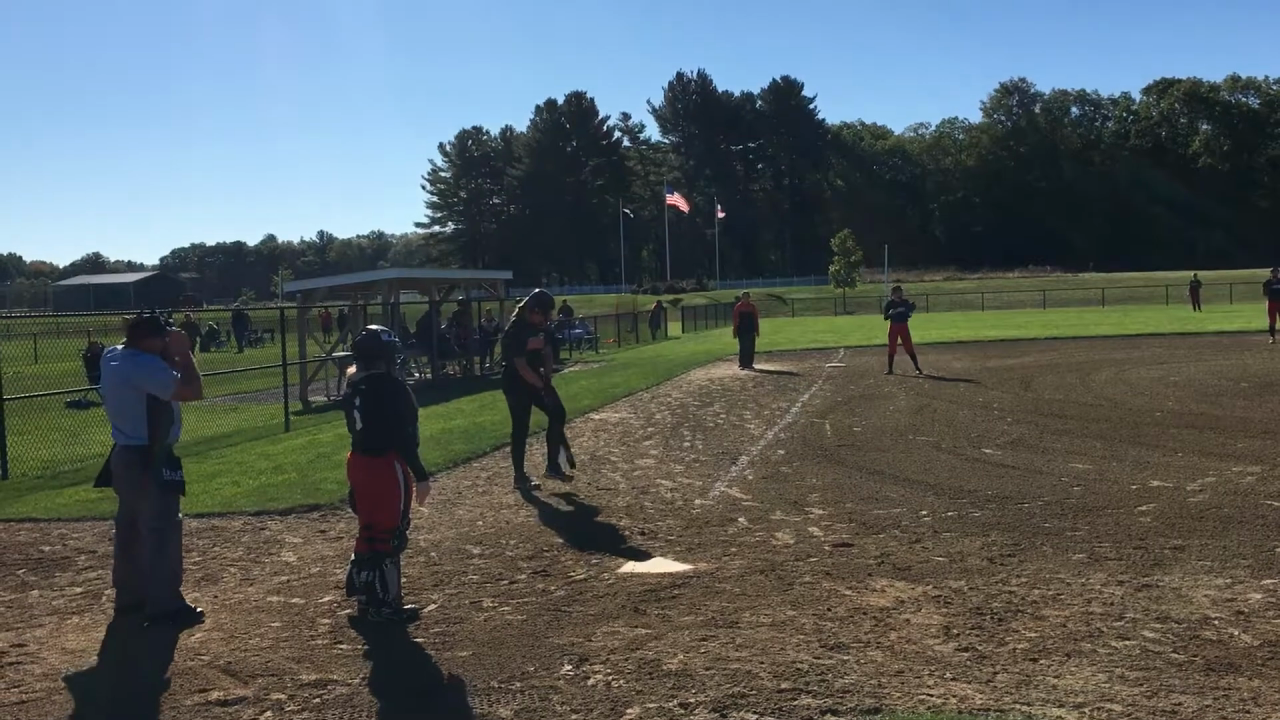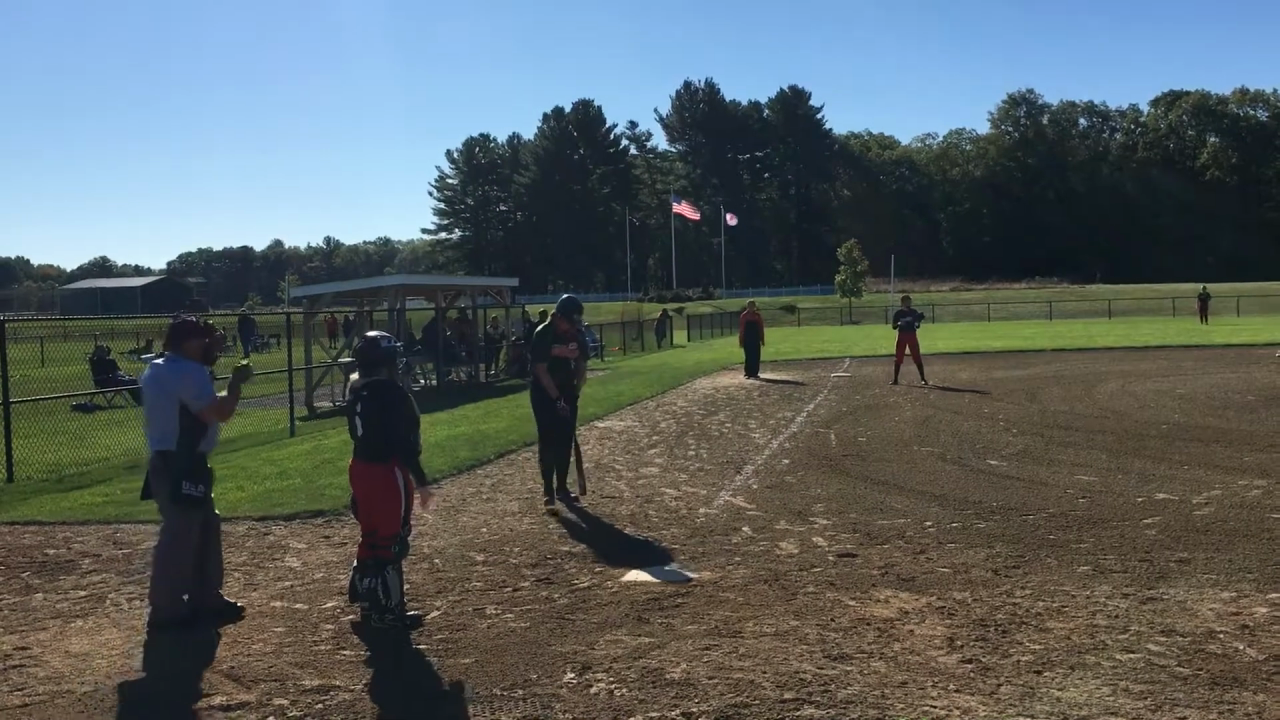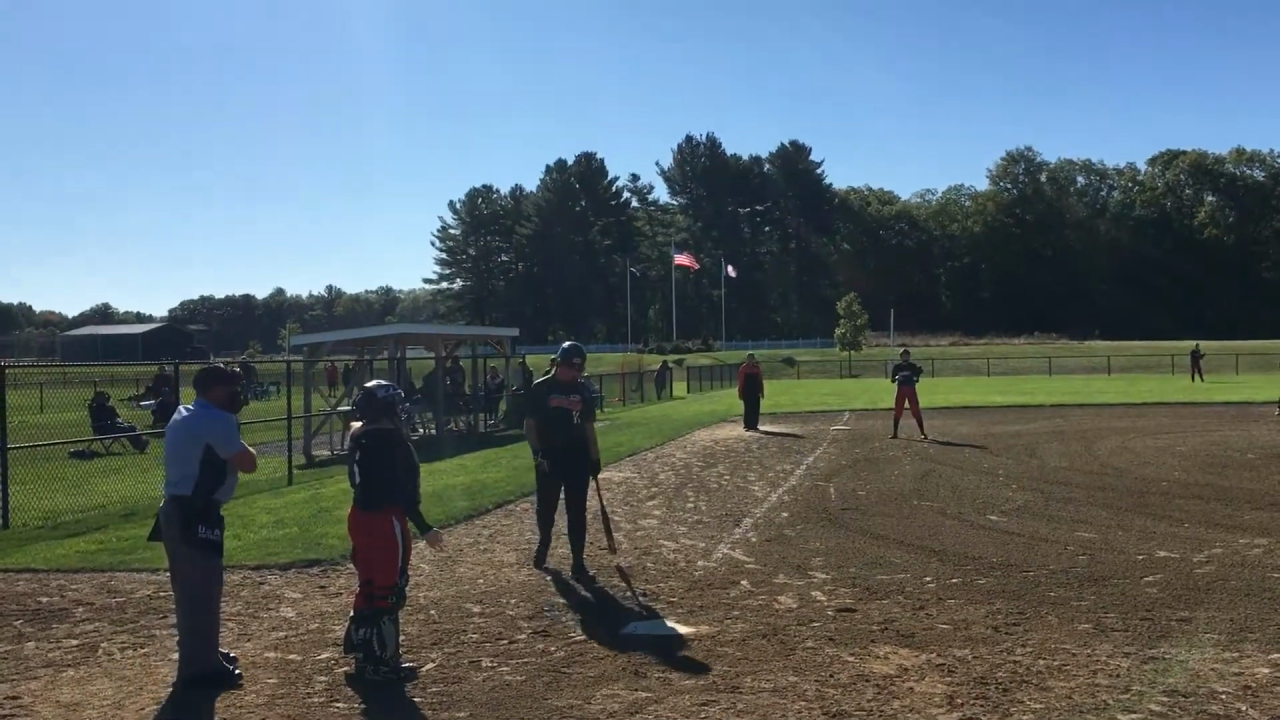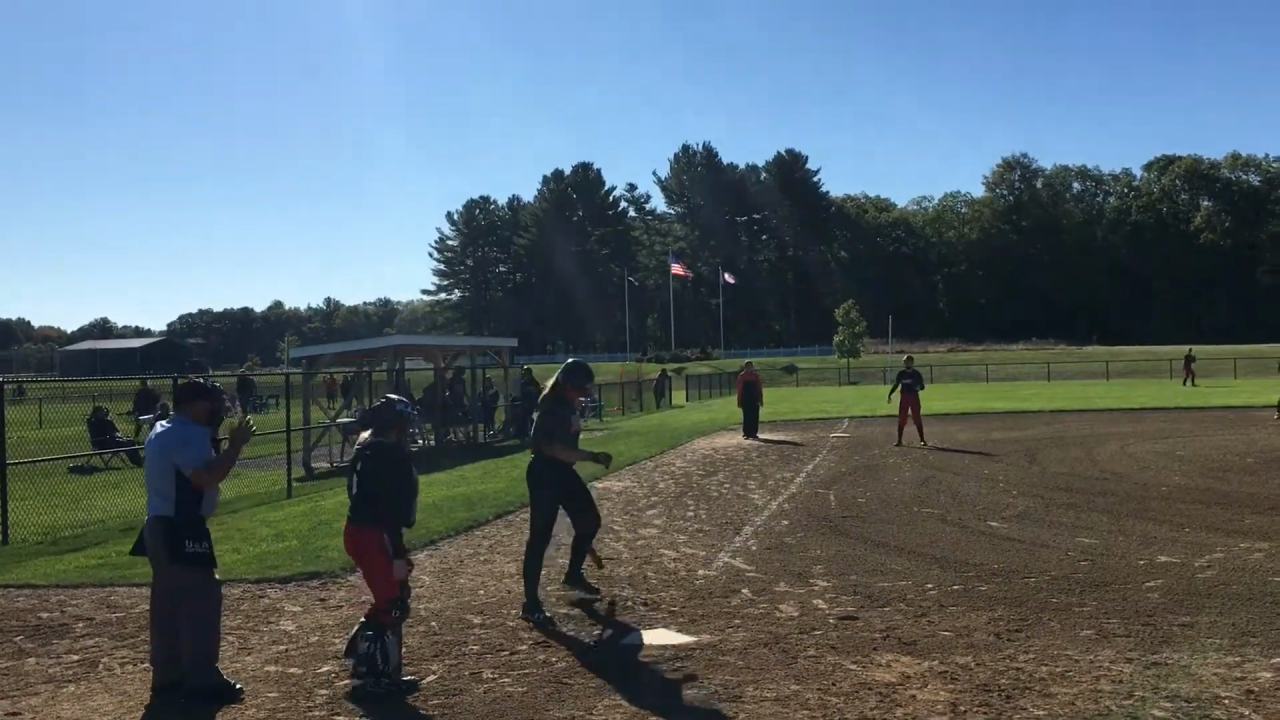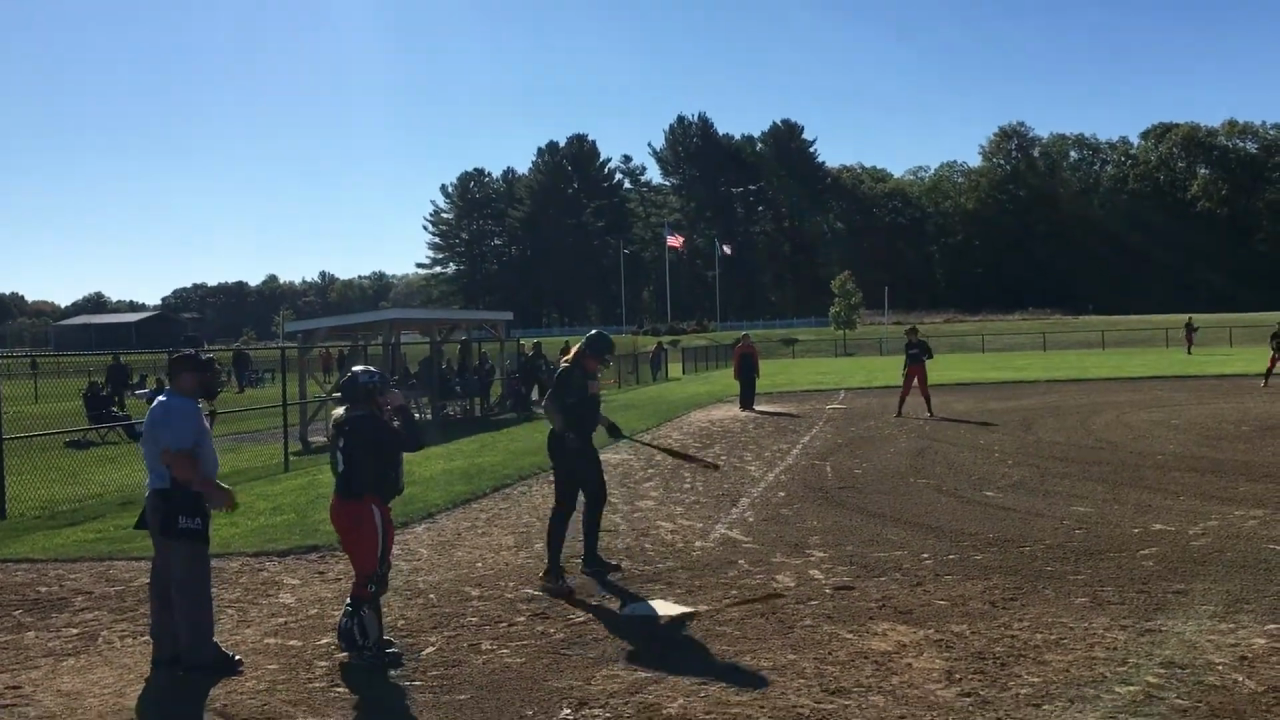
dt=1s
person 1, frame 1
left shoulder: (112, 358)
right shoulder: (146, 366)
right elbow: (192, 391)
right wrist: (183, 353)
left hip: (125, 456)
right hip: (150, 460)
left knee: (130, 529)
right knee: (163, 530)
left ankle: (130, 596)
right ankle: (165, 603)
person 1, frame 2
left shoulder: (157, 368)
right shoulder: (188, 372)
right elbow: (217, 412)
left wrist: (210, 352)
right wrist: (236, 382)
left hip: (170, 463)
right hip: (181, 468)
left knee: (205, 529)
right knee: (178, 538)
left ankle: (206, 599)
right ankle: (167, 610)
person 1, frame 3
left shoulder: (182, 416)
right shoulder: (217, 420)
right elbow: (248, 464)
right wrist: (242, 448)
left hip: (177, 511)
right hip: (196, 516)
left knee: (192, 588)
right knee: (201, 590)
left ankle: (201, 654)
right ankle: (199, 667)
person 1, frame 4
left shoulder: (164, 430)
right shoulder: (188, 434)
right elbow: (208, 479)
left wrist: (222, 440)
right wrist: (236, 443)
left hip: (161, 527)
right hip: (182, 532)
left knee: (167, 604)
right knee: (200, 602)
left ankle: (169, 676)
right ankle: (201, 680)
person 1, frame 5
left shoulder: (168, 405)
right shoulder: (180, 408)
right elbow: (178, 462)
right wrist: (215, 490)
left hip: (166, 503)
right hip: (179, 506)
left knee: (167, 577)
right knee: (191, 579)
left ankle: (168, 650)
right ankle: (200, 654)
person 2, frame 1
left shoulder: (354, 386)
right shoulder: (390, 387)
left elbow: (357, 428)
right elbow: (402, 436)
right wrist: (421, 475)
left hip: (360, 463)
right hip: (386, 465)
left knee: (369, 531)
right knee: (390, 535)
left ankle: (366, 598)
right ankle: (385, 604)
person 2, frame 2
left shoulder: (357, 390)
right shoulder: (392, 393)
left elbow: (360, 432)
right elbow: (403, 441)
right wrist: (421, 480)
left hip: (362, 467)
right hip: (387, 472)
left knee: (372, 537)
right knee: (391, 540)
left ankle: (369, 602)
right ankle: (387, 609)
person 2, frame 3
left shoulder: (360, 437)
right shoulder: (391, 440)
right elbow: (402, 490)
right wrist: (425, 528)
left hip: (361, 516)
right hip: (385, 521)
left knee: (370, 587)
right knee: (389, 591)
left ankle: (365, 654)
right ankle: (381, 662)
person 2, frame 4
left shoulder: (366, 449)
right shoulder: (391, 455)
right elbow: (391, 509)
right wrist: (397, 553)
left hip: (358, 531)
right hip: (374, 536)
left knee: (386, 599)
right knee: (392, 606)
left ankle: (365, 663)
right ankle: (382, 677)
person 2, frame 5
left shoulder: (344, 422)
right shoulder: (370, 425)
right elbow: (414, 442)
left wrist: (390, 412)
right wrist: (401, 407)
left hip: (345, 505)
right hip: (366, 508)
left knee: (367, 575)
right knee: (372, 578)
left ankle: (360, 636)
right ankle: (364, 647)
person 3, frame 1
left shoulder: (539, 326)
right shoulder: (515, 330)
left elbow: (545, 350)
right elbow: (521, 366)
left wrist: (547, 374)
right wrist: (542, 387)
left hip: (537, 379)
right hip: (516, 383)
left knee: (558, 414)
right knee: (521, 428)
left ankle: (553, 466)
right ankle: (519, 476)
person 3, frame 2
left shoulder: (577, 336)
right shoulder: (542, 335)
left elbow: (581, 367)
right elbow: (541, 371)
left wrist: (574, 394)
right wrist: (557, 398)
left hip: (567, 392)
right hip: (545, 394)
left knee: (565, 441)
right knee: (547, 440)
left ankle: (561, 487)
right ankle: (548, 489)
person 3, frame 3
left shoulder: (583, 391)
right shoulder: (541, 388)
left elbow: (588, 426)
right elbow: (529, 425)
left wrist: (595, 458)
right wrist: (537, 453)
left hip: (578, 456)
right hip: (549, 457)
left knee: (577, 511)
right knee: (546, 506)
left ankle: (578, 564)
right ankle: (544, 541)
person 3, frame 4
left shoulder: (566, 404)
right shoulder: (554, 407)
right elbow: (553, 449)
right wrist: (593, 457)
left hip: (563, 473)
right hip: (545, 475)
left knee: (589, 521)
right knee: (540, 537)
left ankle: (574, 575)
right ankle: (530, 603)
person 3, frame 5
left shoulder: (590, 374)
right shoulder: (568, 372)
right elbow: (550, 405)
left wrist: (606, 423)
right wrist: (564, 434)
left hip: (583, 443)
right hip: (566, 444)
left knee: (596, 498)
right knee: (566, 503)
left ankle: (591, 559)
right ankle: (552, 568)
